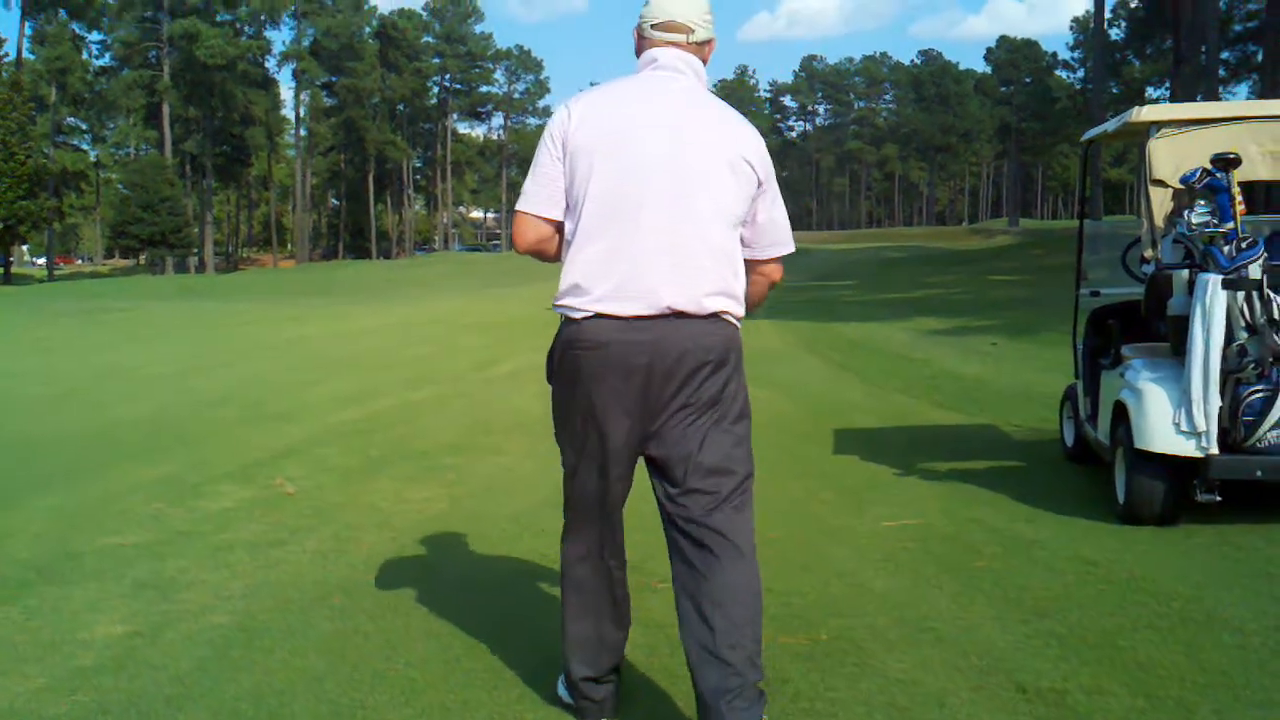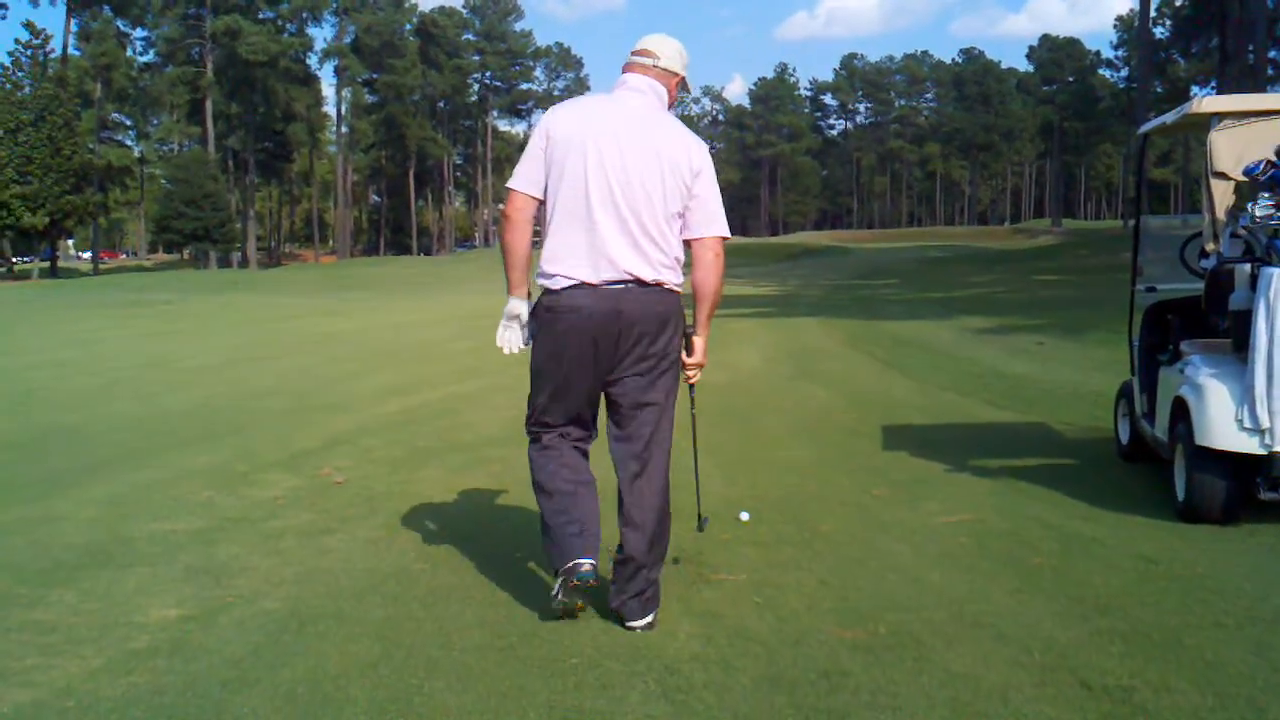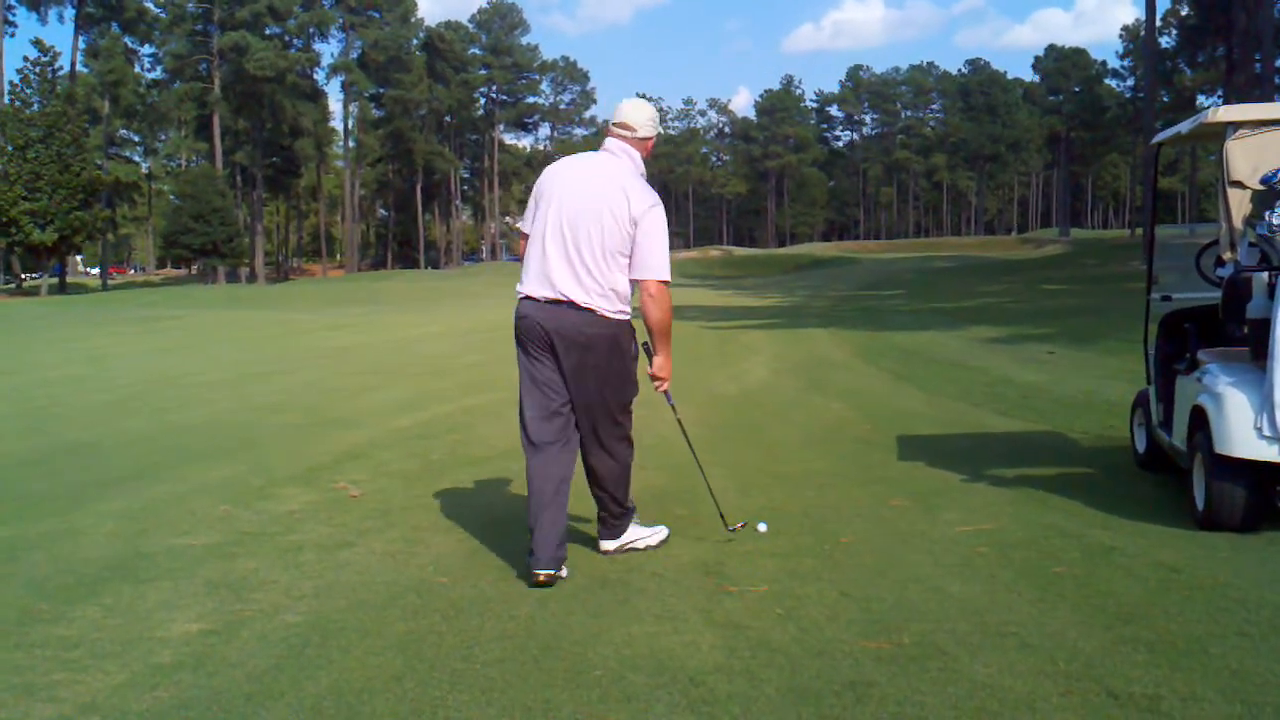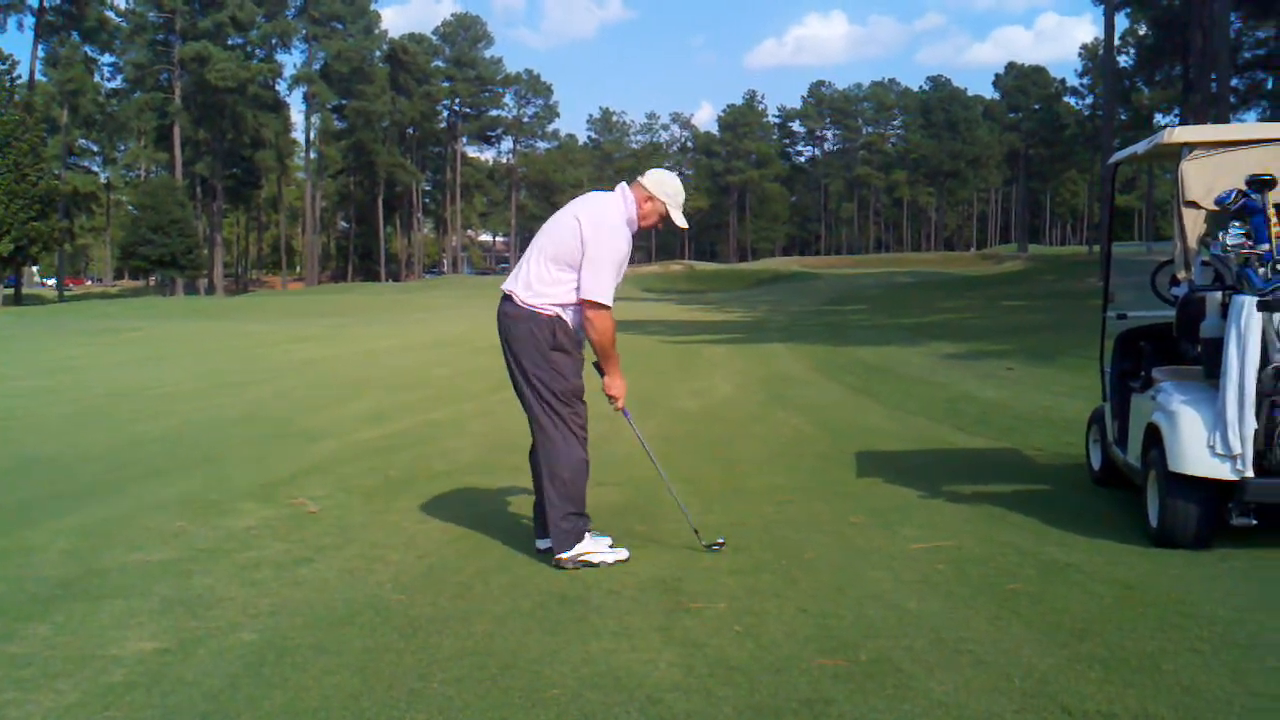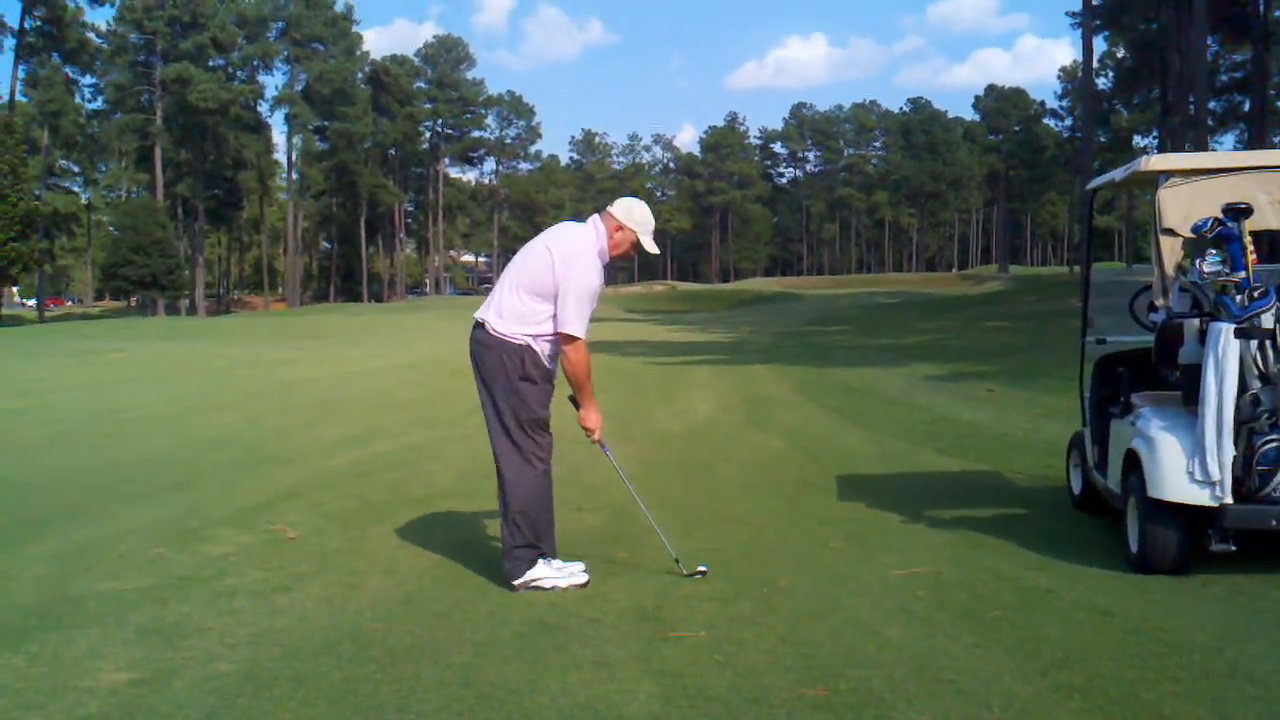
dt=1s
person 1, frame 1
left shoulder: (578, 113)
right shoulder: (740, 132)
left elbow: (529, 236)
right elbow: (767, 269)
left hip: (598, 342)
right hip: (704, 348)
left knee: (593, 518)
right knee: (716, 532)
person 1, frame 2
left shoulder: (563, 118)
right shoulder: (688, 145)
left elbow: (517, 212)
right elbow: (709, 252)
left wrist: (517, 297)
right wrist: (700, 334)
left hip: (569, 304)
right hip: (653, 309)
left knee: (557, 433)
right knee: (644, 454)
left ankle: (575, 558)
right ankle: (635, 597)
person 1, frame 3
left shoulder: (557, 171)
right shoulder: (643, 198)
left elbow: (525, 244)
right elbow: (653, 290)
right wrist: (662, 353)
left hip: (535, 316)
right hip: (599, 326)
left knee: (545, 436)
right knee: (607, 434)
left ankle: (546, 554)
right ankle: (615, 528)
person 1, frame 4
left shoulder: (599, 203)
right shoulder: (613, 228)
right elbow: (595, 310)
right wrist: (613, 372)
left hip: (524, 314)
right hip: (539, 323)
left knee: (552, 426)
right knee: (564, 427)
left ankle: (552, 528)
right ankle: (571, 539)
person 1, frame 5
left shoulder: (572, 234)
right shoulder: (584, 260)
right elbow: (571, 343)
right wrist: (588, 405)
left hip: (505, 344)
right hip: (510, 351)
left knee: (529, 455)
right knee: (527, 457)
left ankle: (534, 555)
right ankle: (527, 563)
